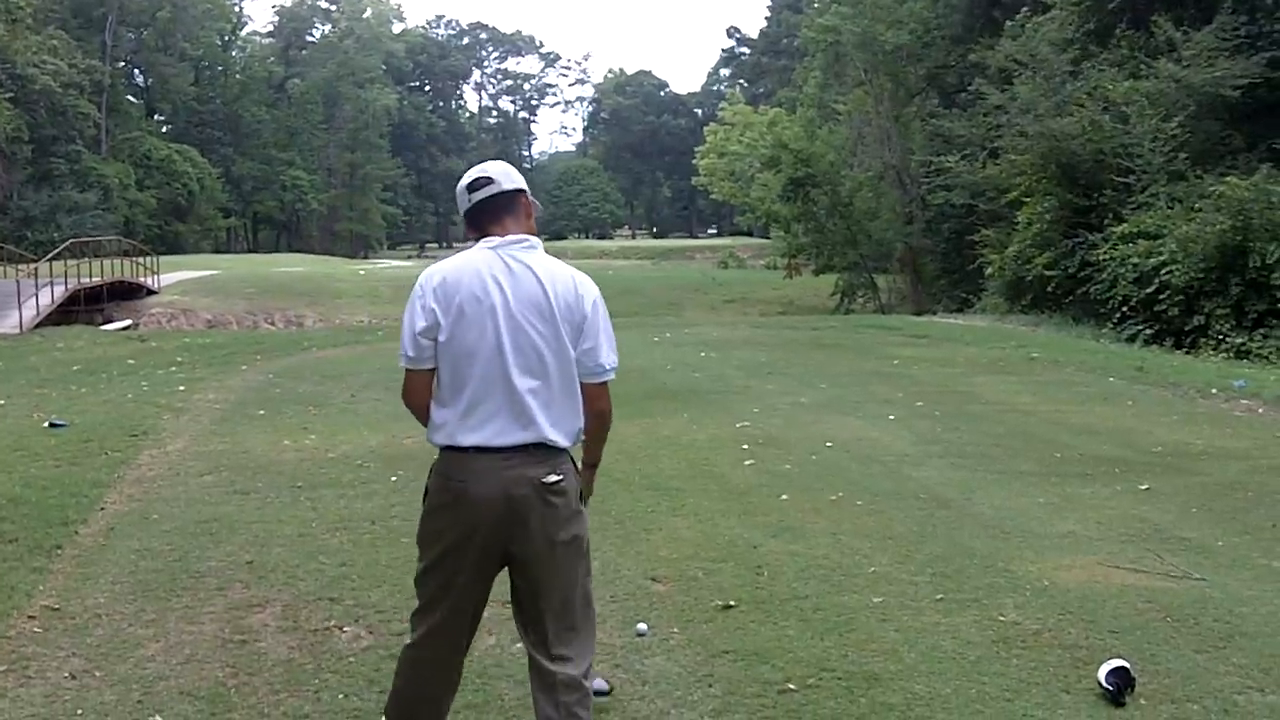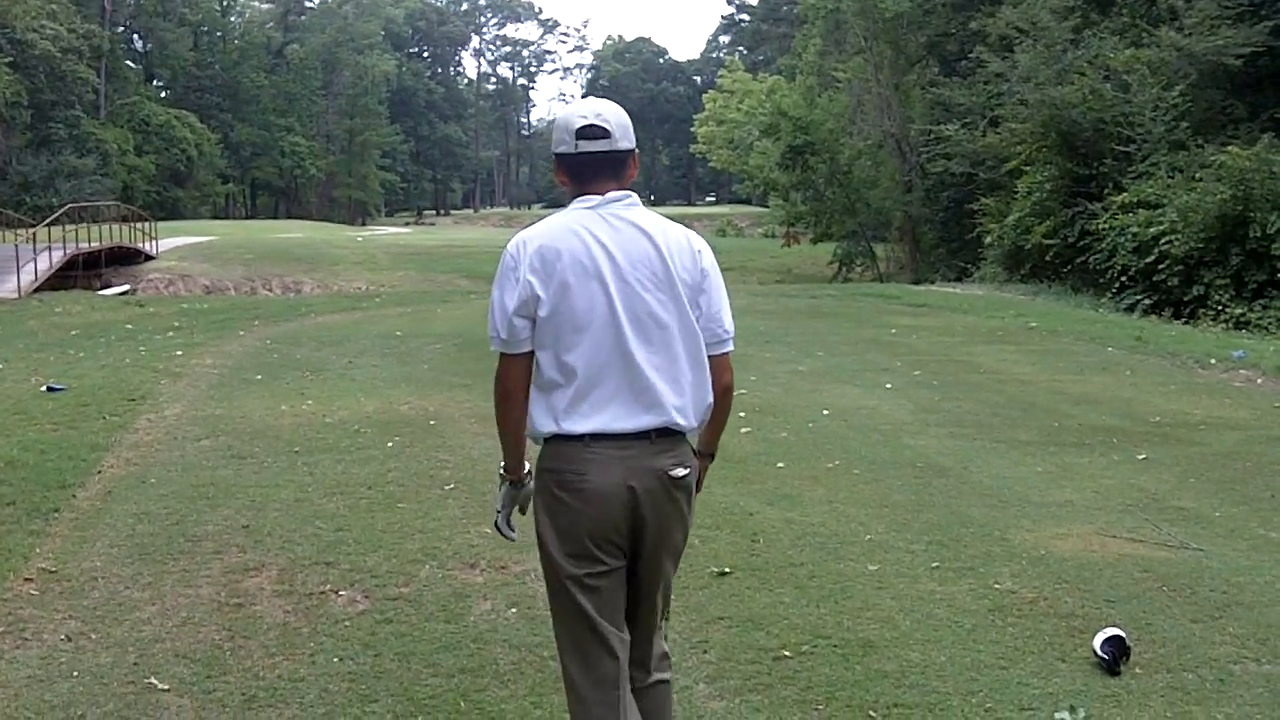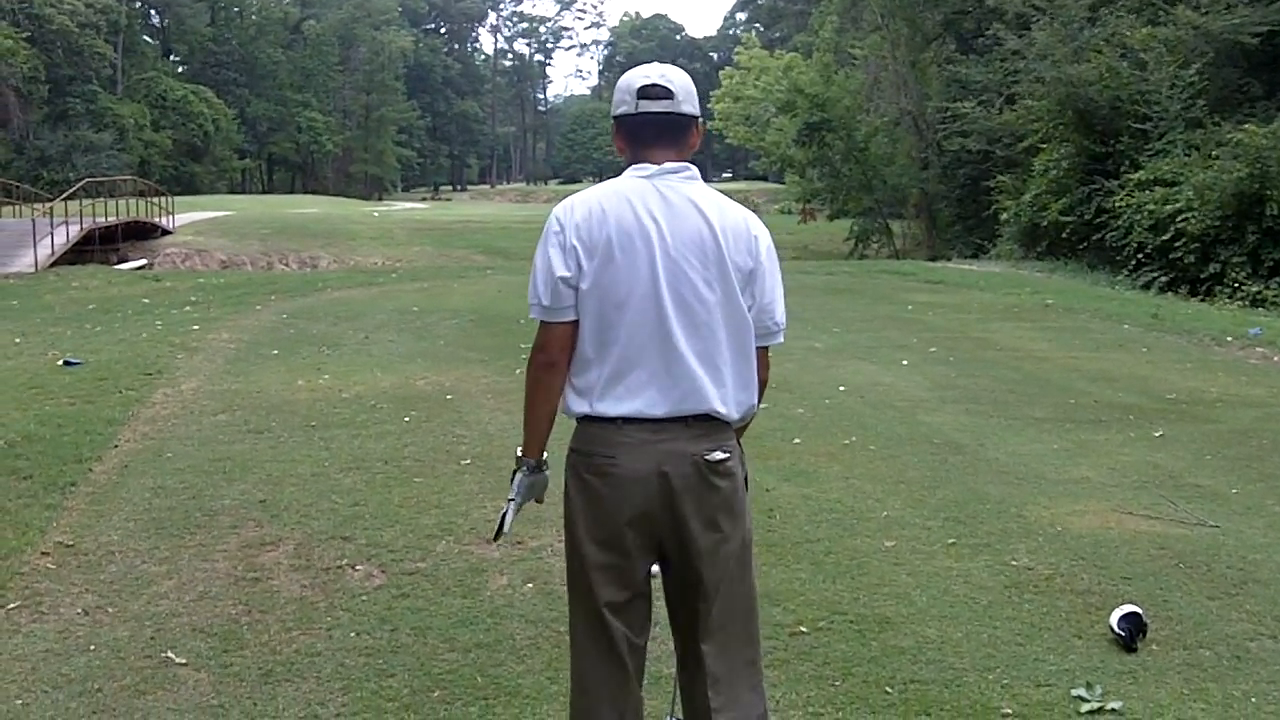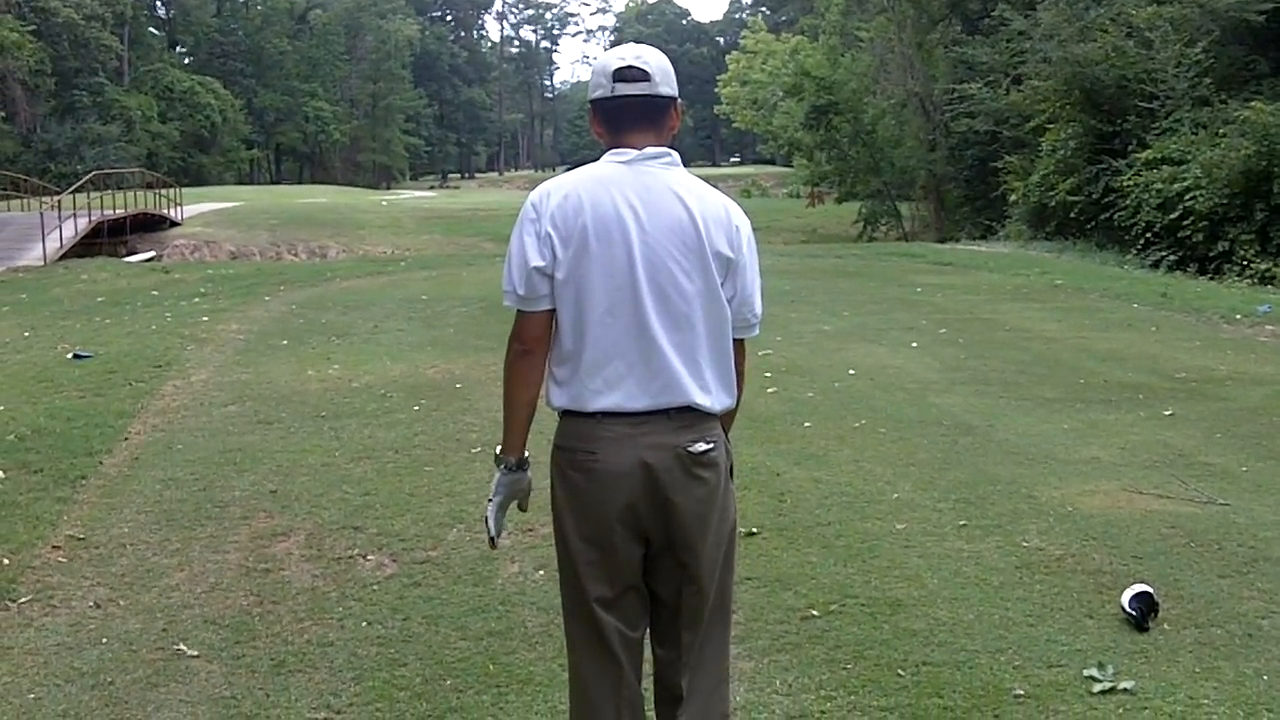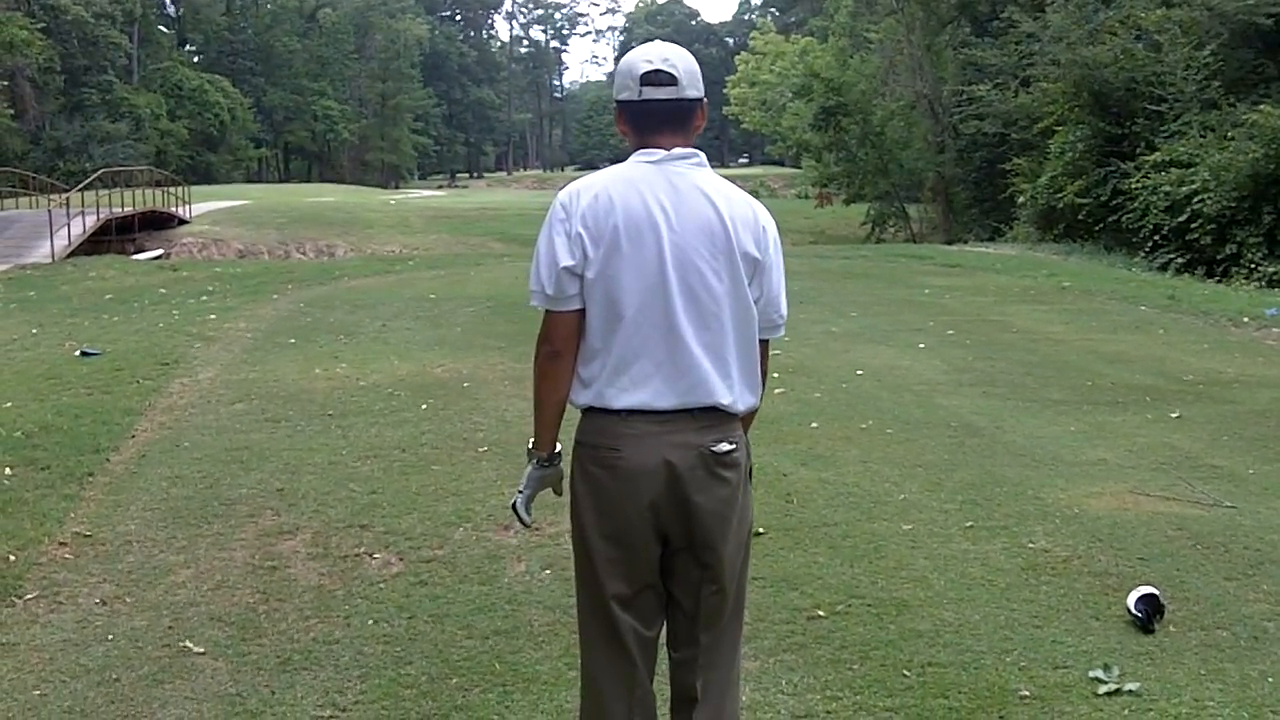
dt=0.7s
person 1, frame 1
left shoulder: (439, 281)
right shoulder: (575, 286)
left elbow: (416, 395)
right elbow: (598, 405)
right wrist: (587, 472)
left hip: (461, 479)
right hip: (546, 480)
left knee: (439, 628)
right knee: (562, 651)
person 1, frame 2
left shoulder: (532, 249)
right shoulder: (686, 246)
left elbow: (512, 381)
right elbow: (721, 377)
left wrist: (514, 470)
right wrist: (704, 454)
left hip: (575, 471)
right hip: (666, 464)
left knee: (598, 657)
right knee: (644, 639)
person 1, frame 3
left shoulder: (577, 217)
right shoulder: (741, 225)
left elbow: (552, 353)
right elbow: (759, 362)
left wrist: (531, 457)
left hip: (608, 455)
right hip: (708, 456)
left knee: (608, 650)
right knee: (722, 650)
person 1, frame 4
left shoulder: (553, 203)
right shoulder: (722, 213)
left elbow: (529, 342)
right elbow: (735, 352)
left wrist: (511, 457)
left hip: (592, 449)
right hip: (692, 448)
left knee: (603, 643)
right knee: (693, 643)
person 1, frame 5
left shoulder: (582, 203)
right shoulder: (747, 212)
left elbow: (558, 343)
right elbow: (759, 349)
left wrist: (544, 453)
left hip: (613, 447)
right hip: (713, 449)
left knee: (616, 643)
right knee: (709, 643)
